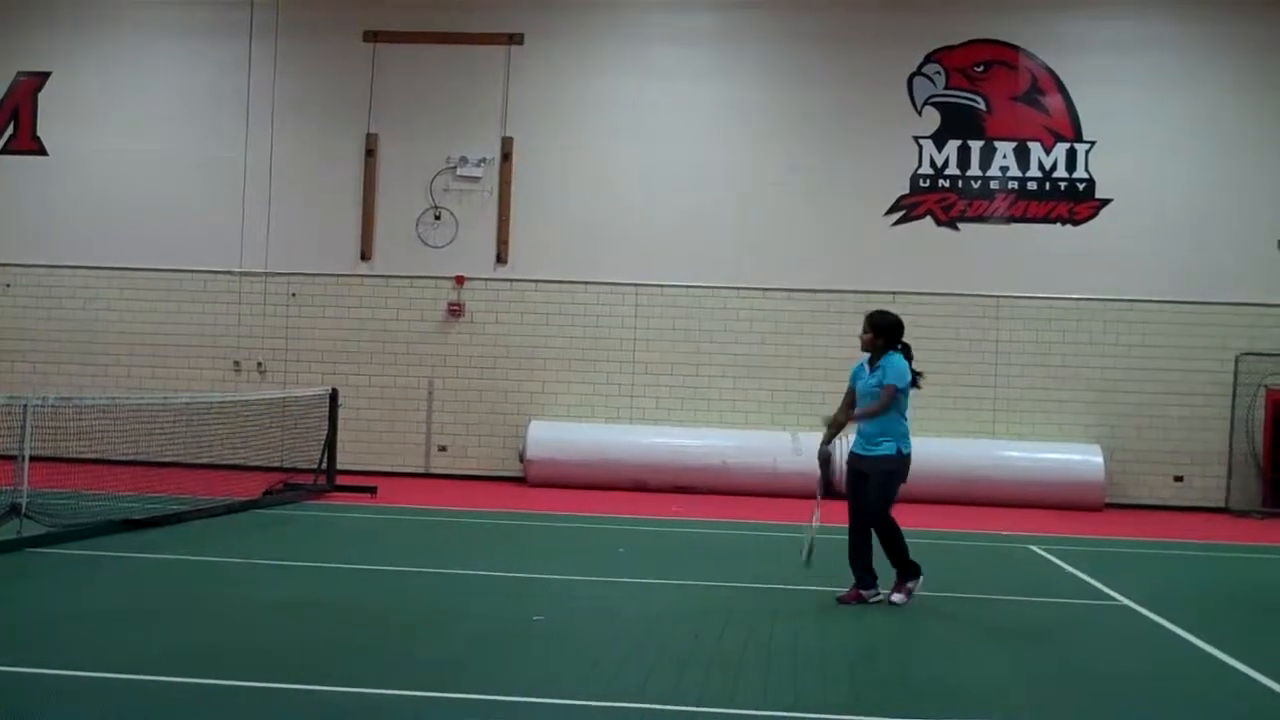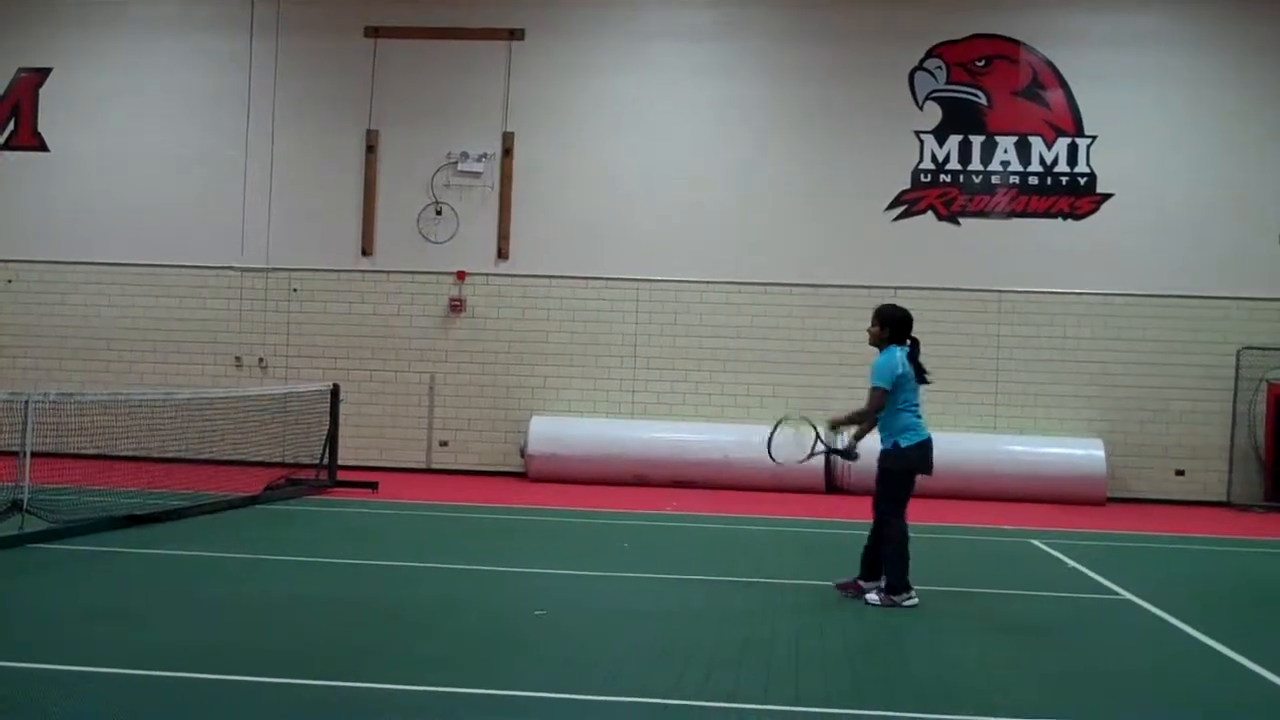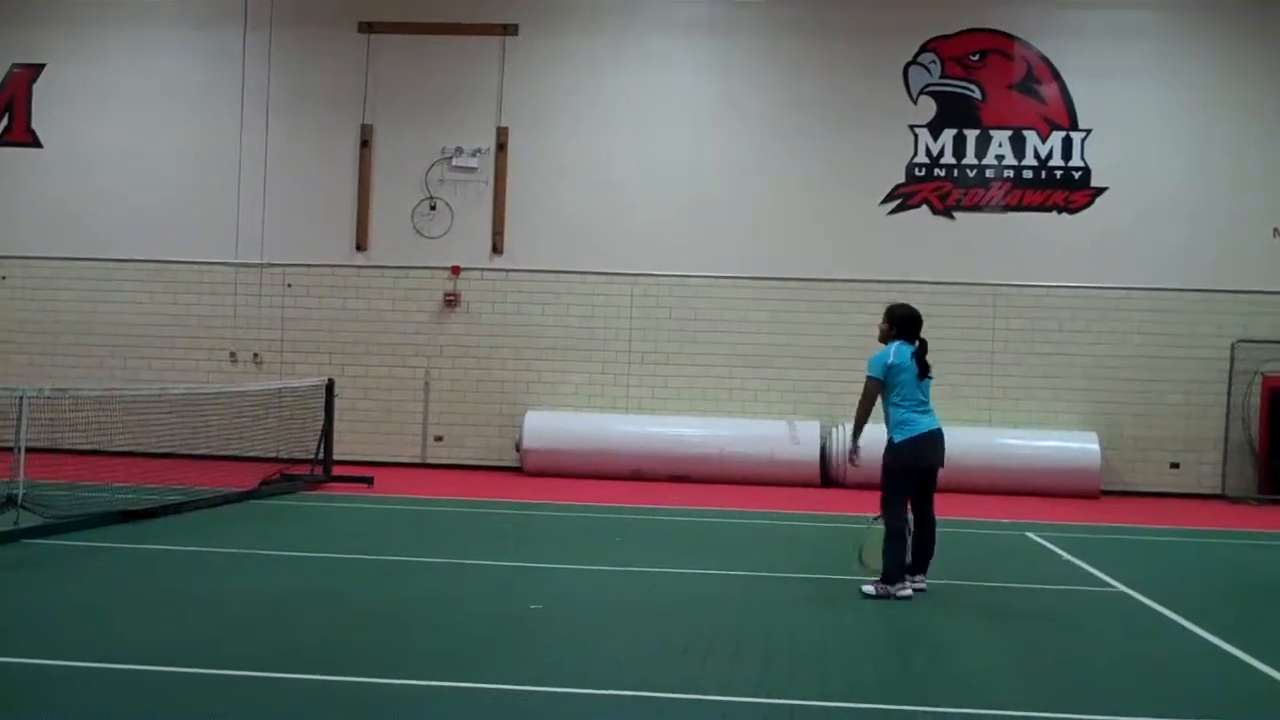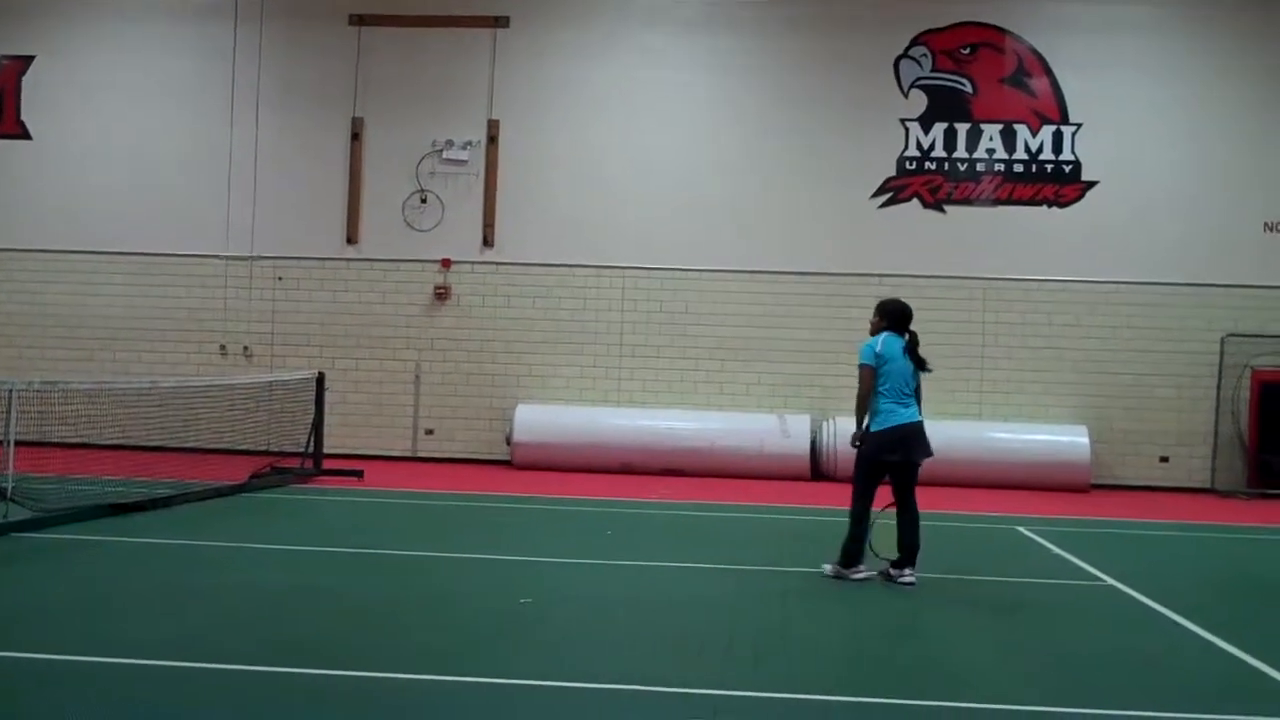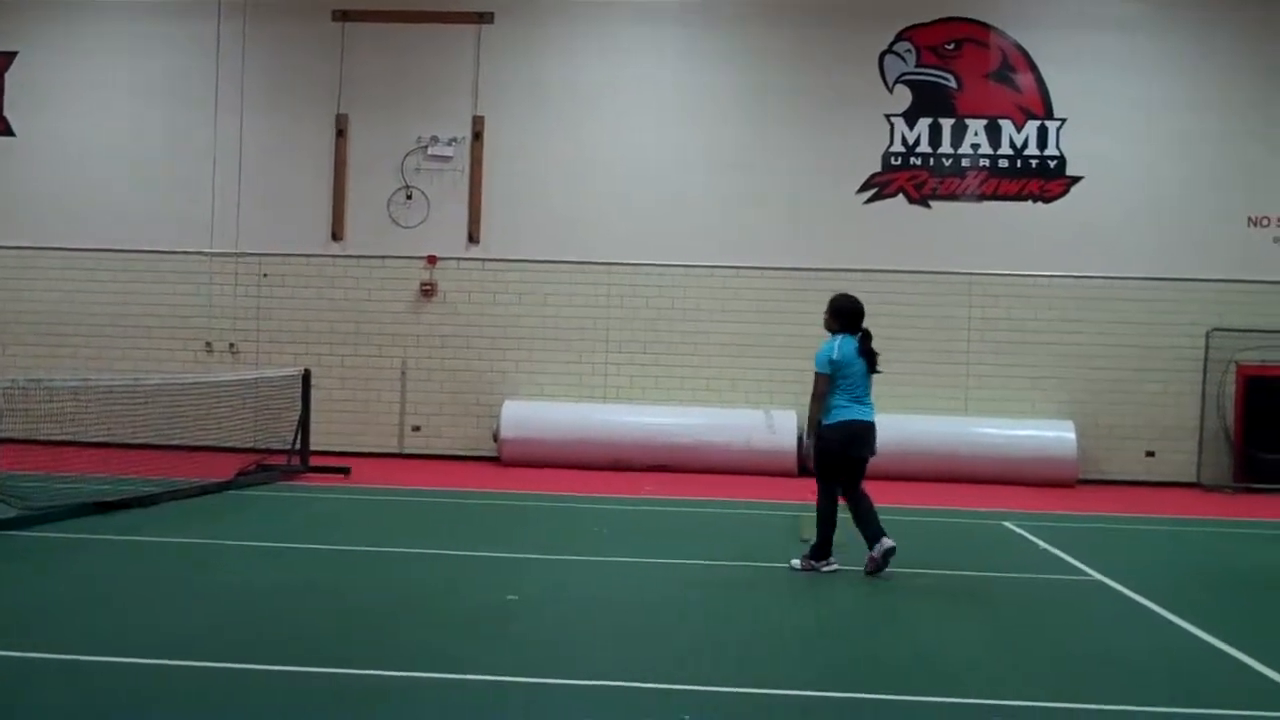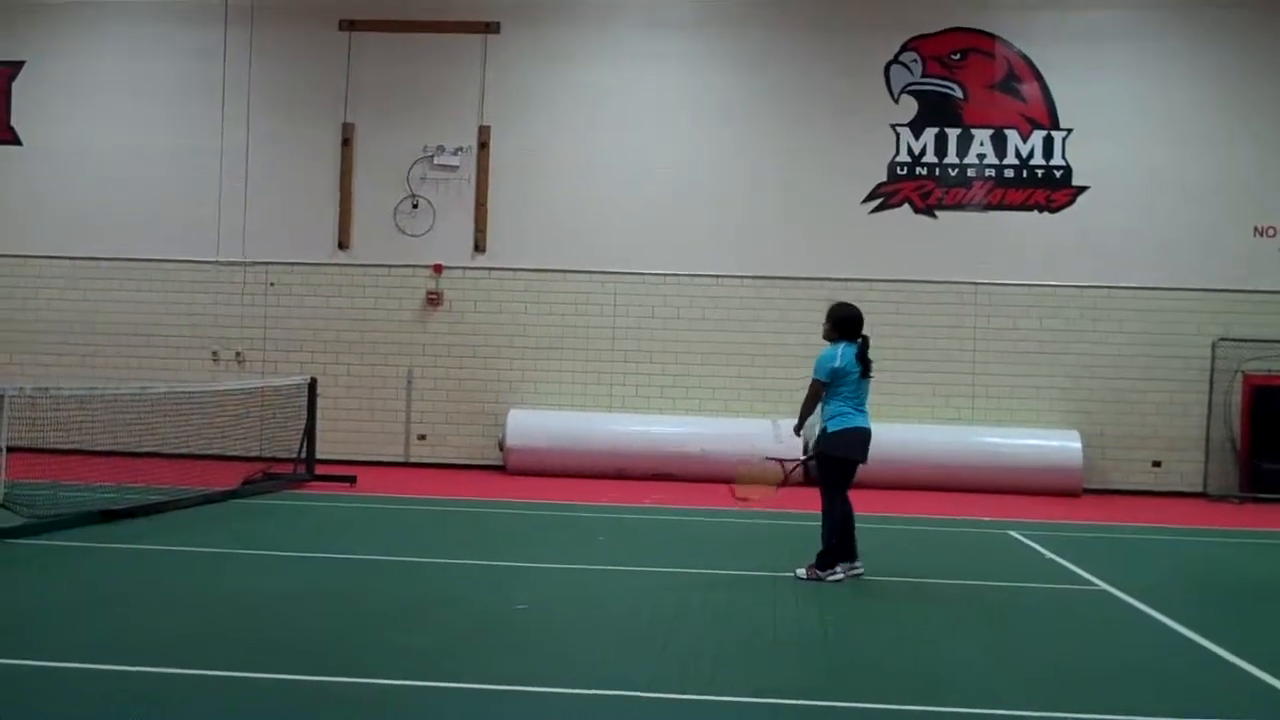
dt=0.4s
person 1, frame 1
left shoulder: (897, 366)
right shoulder: (861, 368)
left elbow: (883, 405)
right elbow: (845, 408)
left wrist: (853, 417)
right wrist: (826, 442)
left hip: (890, 455)
right hip: (860, 454)
left knee: (878, 515)
right knee: (858, 519)
left ankle: (908, 574)
right ankle: (866, 586)
person 1, frame 2
left shoulder: (887, 361)
right shoulder: (896, 357)
left elbow: (872, 409)
left wrist: (842, 422)
right wrist: (856, 437)
left hip: (903, 447)
right hip: (903, 445)
left knee: (892, 516)
right knee: (883, 513)
left ankle: (899, 590)
right ankle: (869, 577)
person 1, frame 3
left shoulder: (884, 356)
right shoulder: (918, 358)
left elbow: (867, 402)
left wrist: (854, 440)
left hip: (906, 441)
right hip: (931, 435)
left knee: (894, 509)
right knee: (923, 507)
left ankle: (894, 581)
right ankle: (916, 573)
person 1, frame 4
left shoulder: (873, 346)
right shoulder: (910, 350)
left elbow: (865, 390)
left wrist: (859, 428)
left hip: (883, 431)
right hip: (912, 430)
left knee: (862, 496)
right knee: (906, 499)
left ankle: (851, 563)
right ankle: (905, 566)
person 1, frame 5
left shoulder: (829, 350)
right shoulder: (864, 348)
left elbow: (819, 396)
left wrist: (810, 436)
left hip: (835, 428)
right hip: (864, 425)
left knee: (827, 493)
right knee: (853, 490)
left ankle: (821, 556)
right ankle: (878, 541)
person 1, frame 6
left shoulder: (830, 357)
right shoulder: (860, 354)
left elbow: (813, 397)
left wrist: (800, 424)
left hip: (838, 434)
right hip: (860, 432)
left knee: (832, 499)
right knee: (840, 496)
left ankle: (828, 566)
right ankle: (849, 559)
